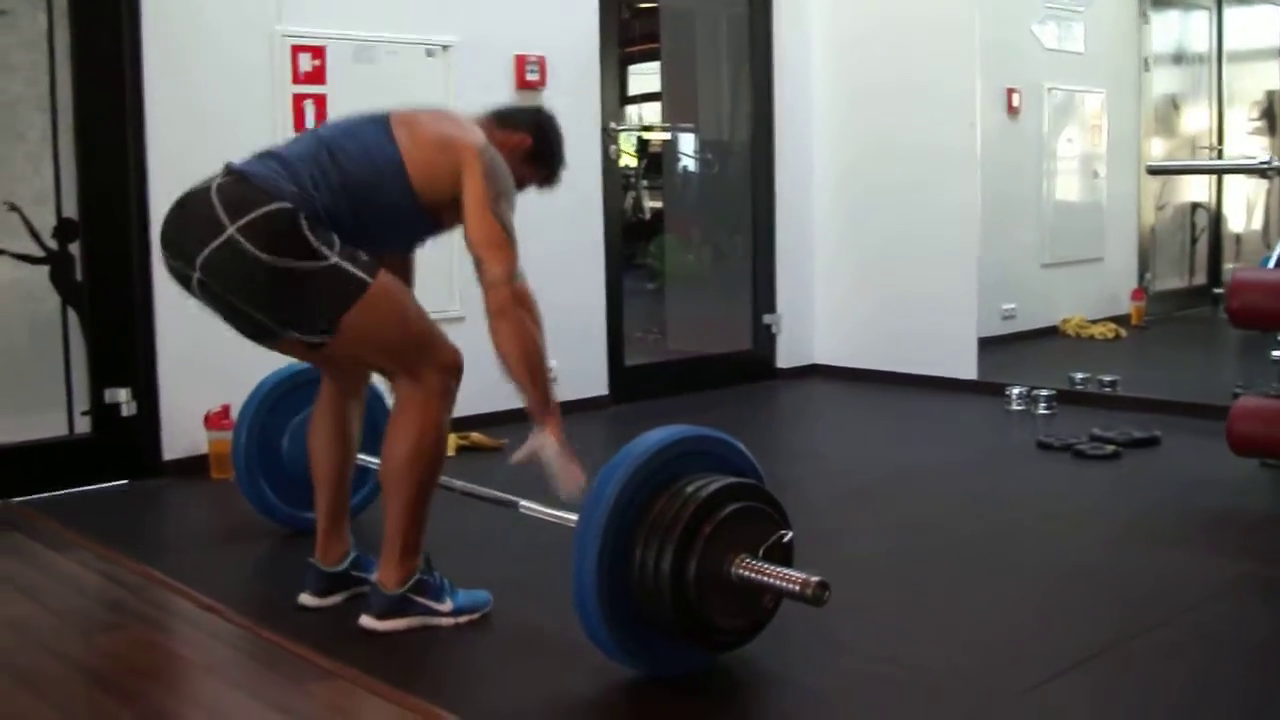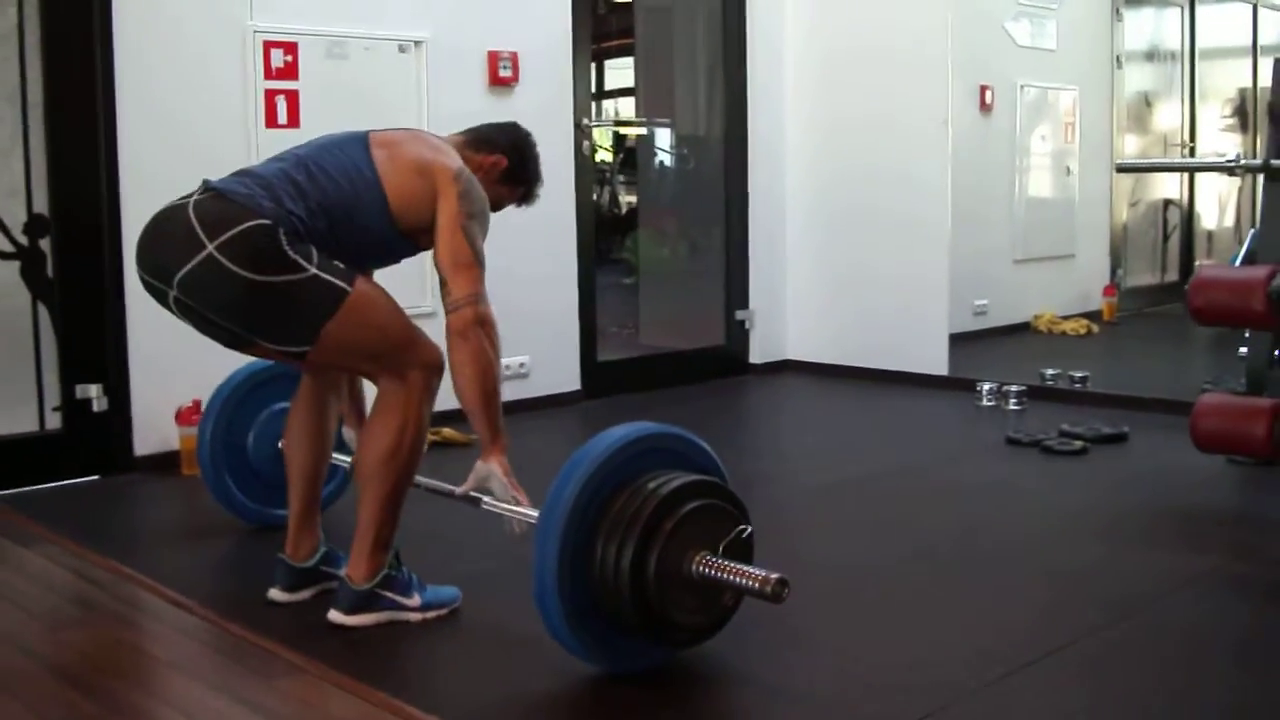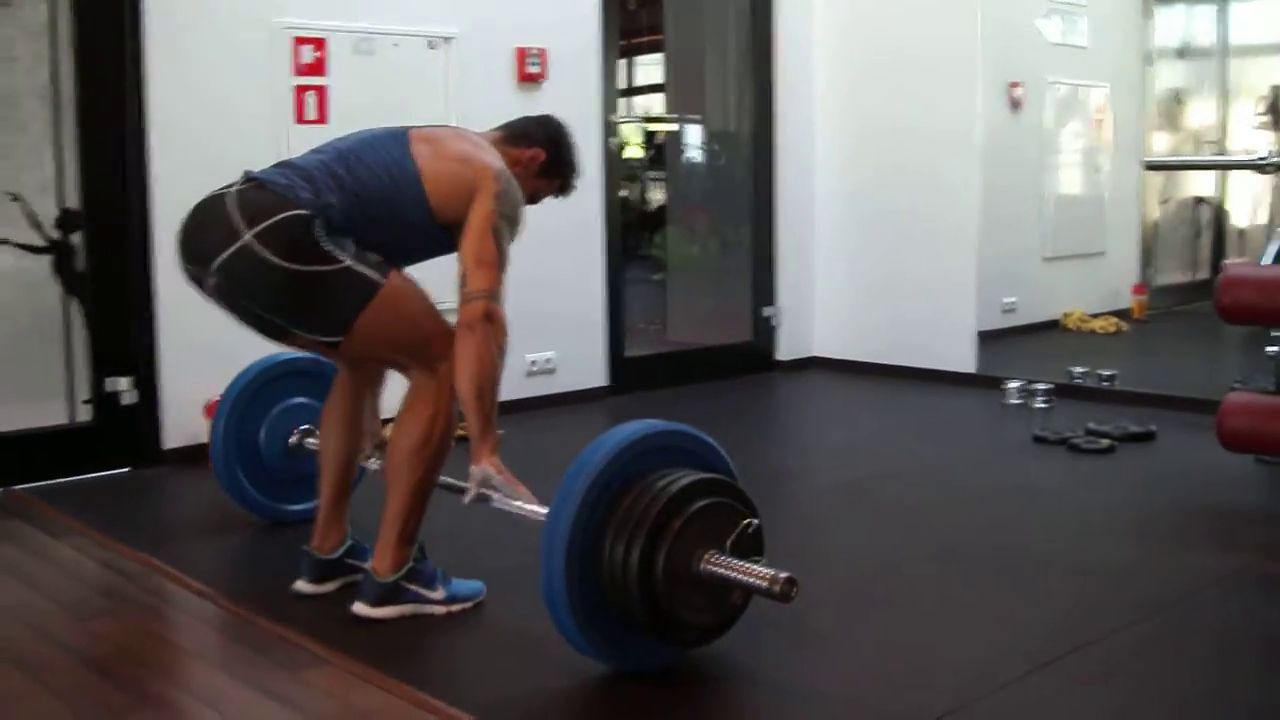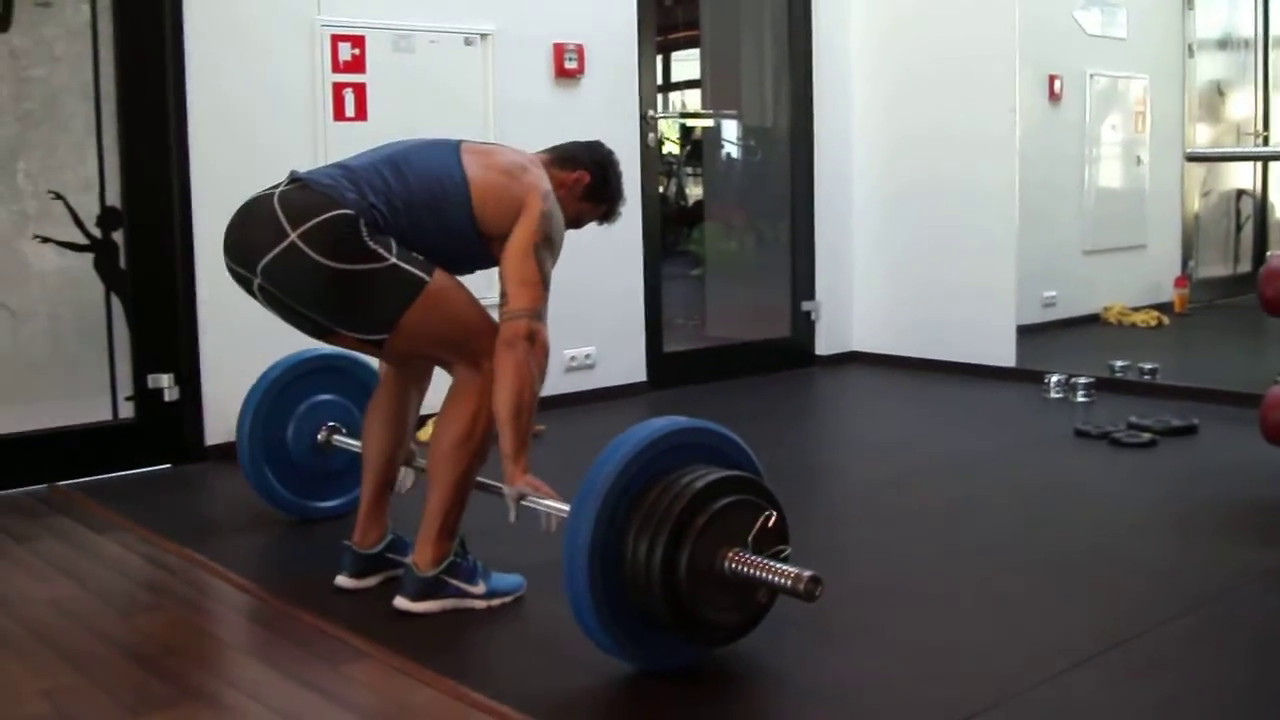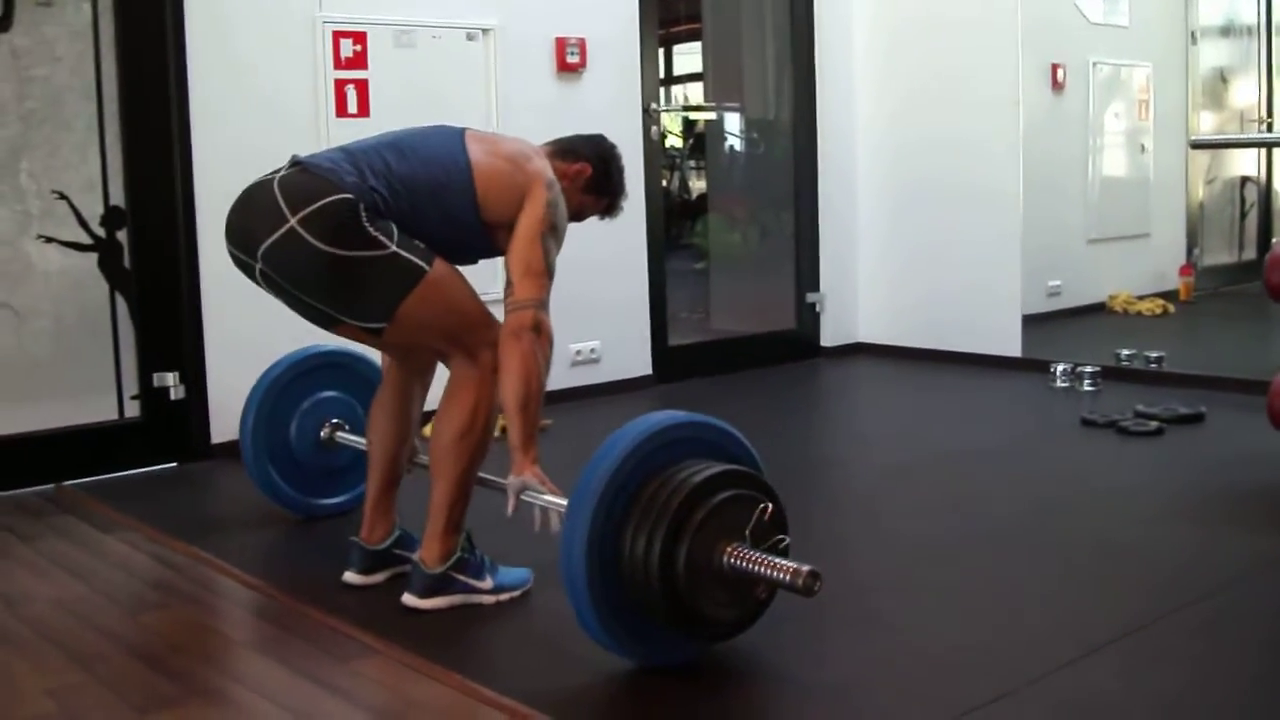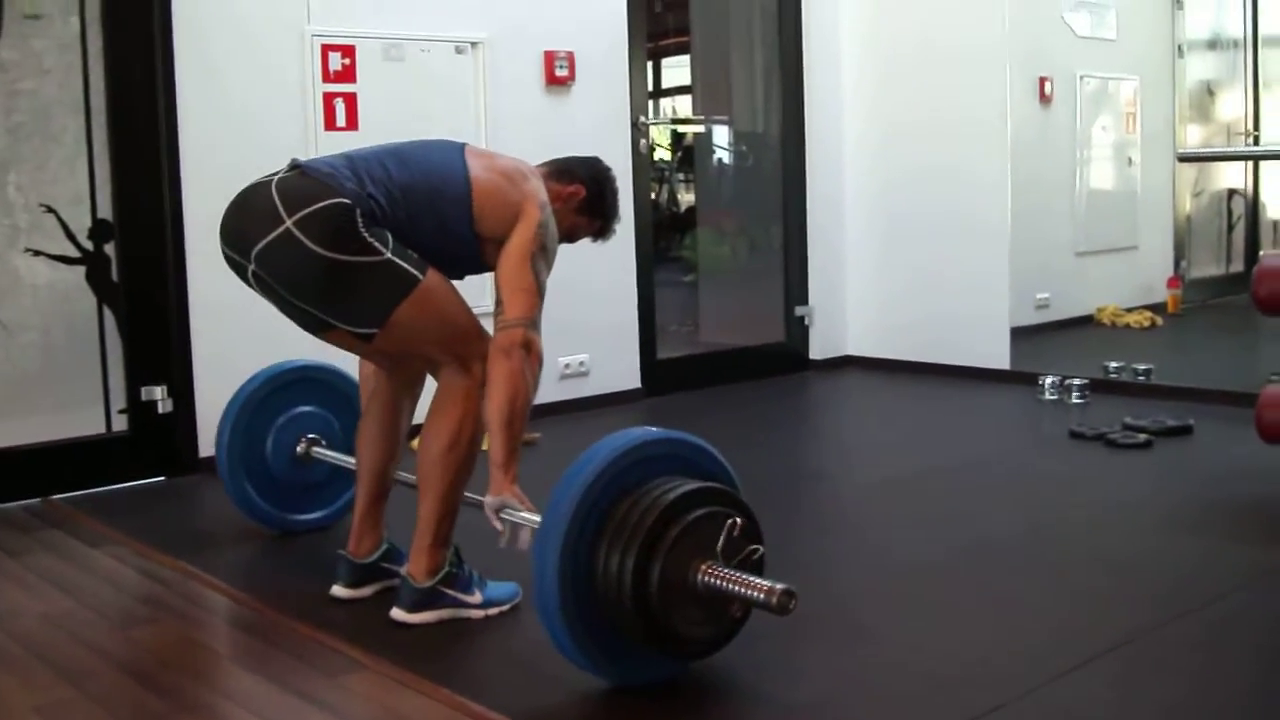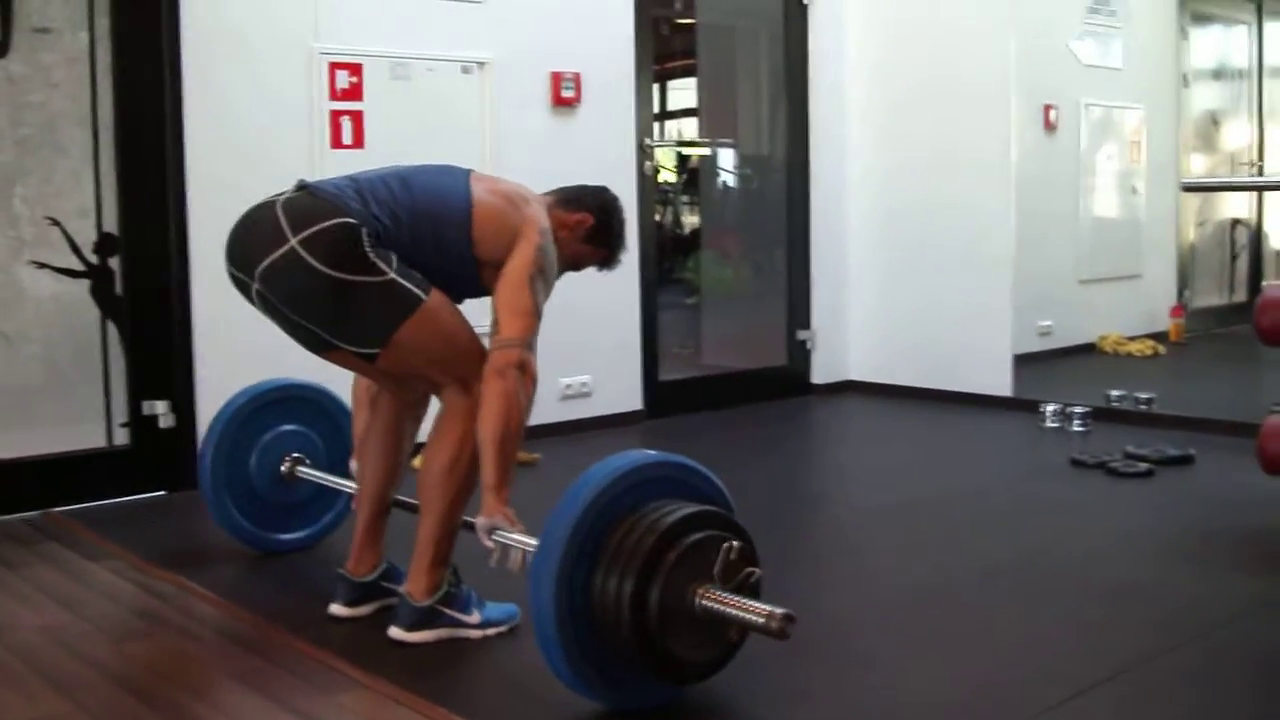
dt=0.3s
person 1, frame 1
left shoulder: (420, 143)
right shoulder: (480, 156)
left elbow: (387, 286)
right elbow: (505, 296)
right wrist: (548, 426)
left hip: (195, 223)
right hip: (260, 234)
left knee: (352, 366)
right knee: (434, 373)
left ankle: (330, 563)
right ankle: (398, 586)
person 1, frame 2
left shoulder: (392, 156)
right shoulder: (458, 181)
left elbow: (345, 302)
right elbow: (468, 319)
left wrist: (359, 422)
right wrist: (493, 453)
left hip: (169, 236)
right hip: (234, 250)
left knee: (327, 363)
right knee: (414, 369)
left ankle: (301, 558)
right ankle: (366, 581)
person 1, frame 3
left shoulder: (430, 154)
right shoulder: (494, 180)
left elbow: (374, 294)
right elbow: (479, 316)
left wrist: (368, 427)
right wrist: (484, 451)
left hip: (212, 225)
right hip: (274, 239)
left knee: (364, 358)
right knee: (440, 364)
left ankle: (328, 551)
right ankle: (392, 574)
person 1, frame 4
left shoulder: (476, 172)
right shoulder: (537, 198)
left elbow: (406, 307)
right elbow: (521, 335)
left wrist: (399, 437)
right wrist: (516, 466)
left hip: (256, 227)
right hip: (317, 239)
left knee: (413, 353)
right knee: (482, 360)
left ankle: (368, 547)
right ankle: (432, 569)
person 1, frame 5
right shoulder: (540, 188)
left elbow: (407, 307)
right elbow: (527, 325)
left wrist: (400, 436)
right wrist: (525, 457)
left hip: (258, 211)
right hip: (320, 223)
left knee: (416, 349)
right knee: (479, 354)
left ankle: (376, 542)
right ankle: (440, 565)
person 1, frame 6
left shoulder: (474, 182)
right shoulder: (532, 207)
left elbow: (387, 319)
right elbow: (515, 343)
right wrist: (503, 475)
left hip: (253, 215)
right hip: (314, 226)
left knee: (405, 363)
right knee: (467, 365)
left ankle: (364, 556)
right ankle: (428, 579)
person 1, frame 7
left shoulder: (480, 209)
right shoulder: (533, 232)
left elbow: (388, 342)
right elbow: (509, 365)
left wrist: (361, 456)
right wrist: (495, 497)
left hip: (259, 234)
right hip: (320, 245)
left knee: (409, 384)
right knee: (468, 386)
left ankle: (362, 574)
right ankle: (426, 597)
